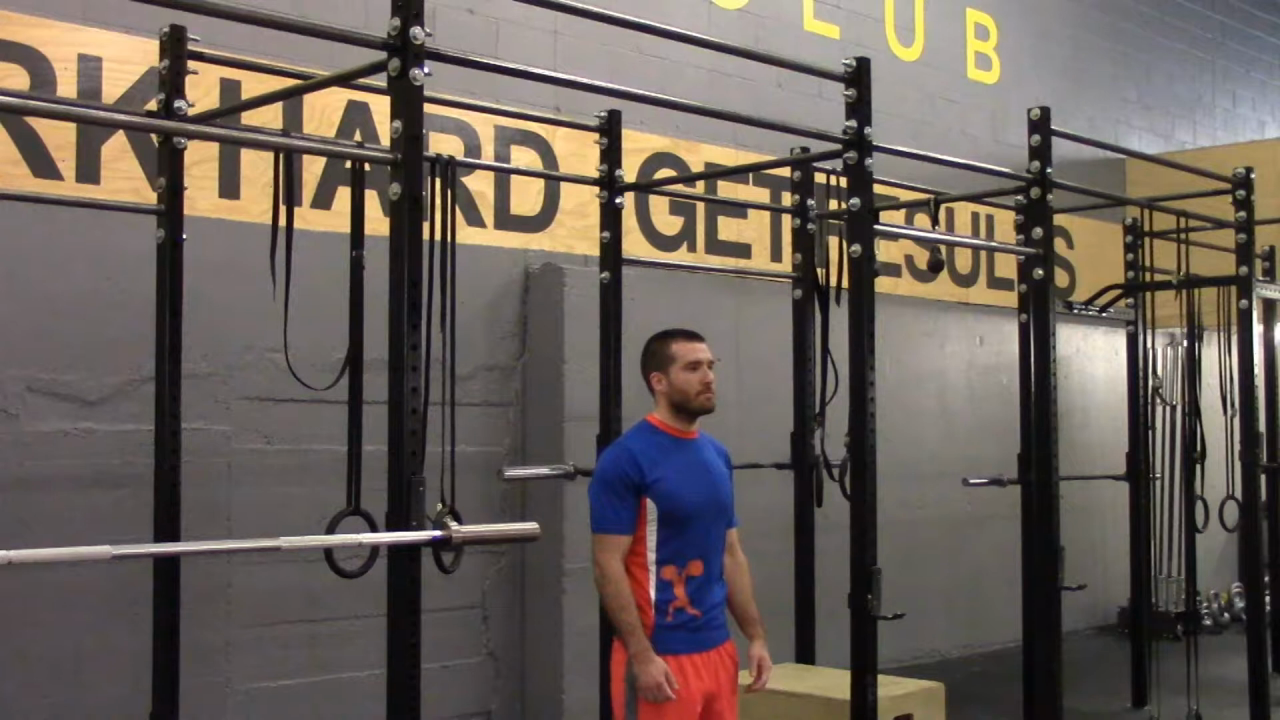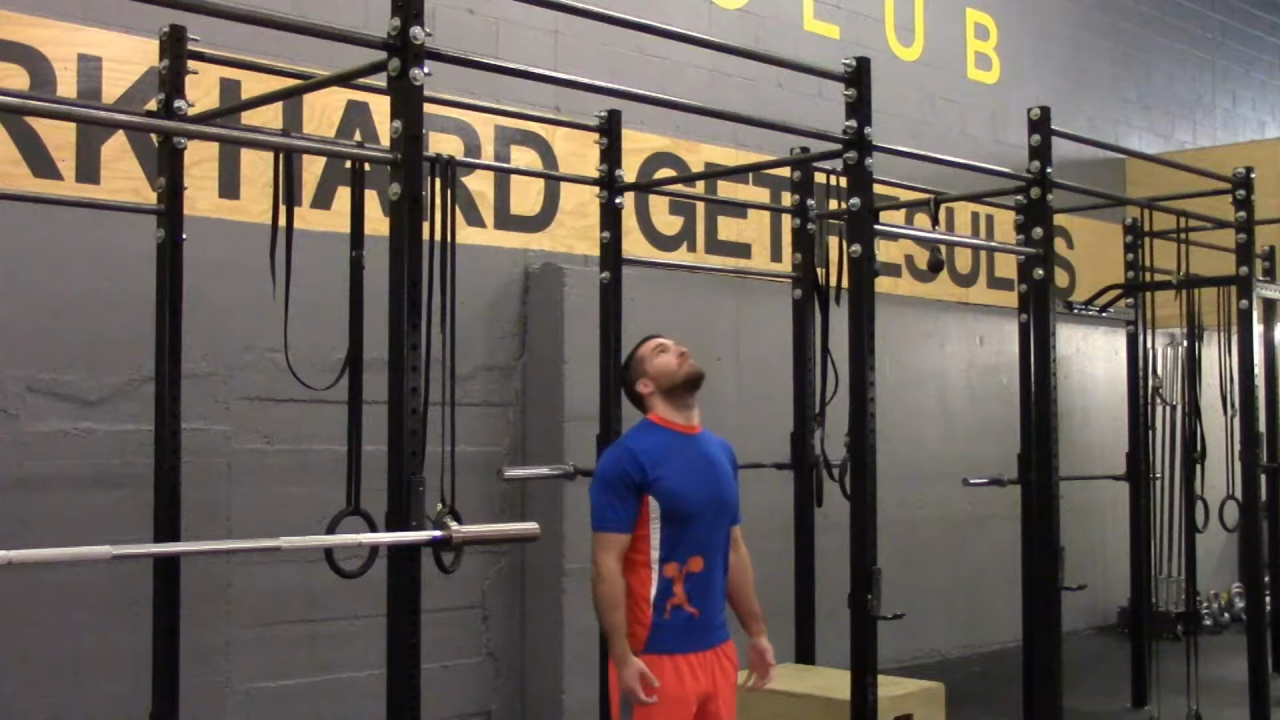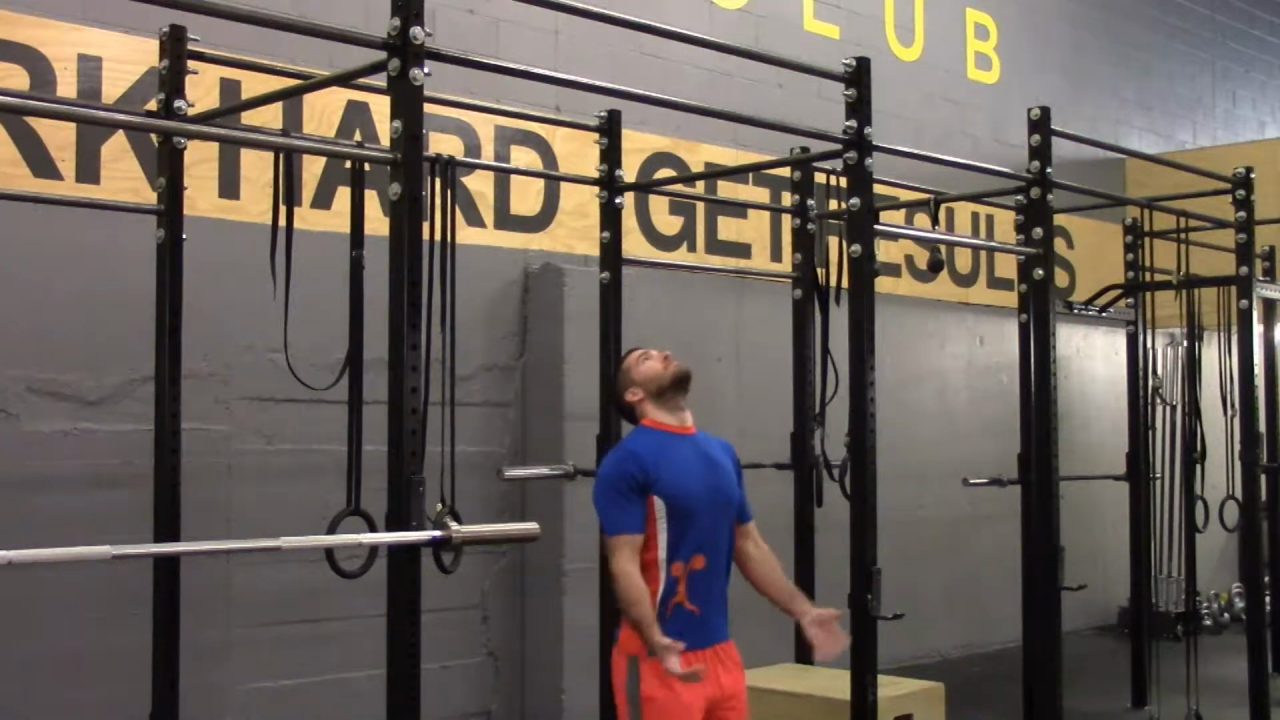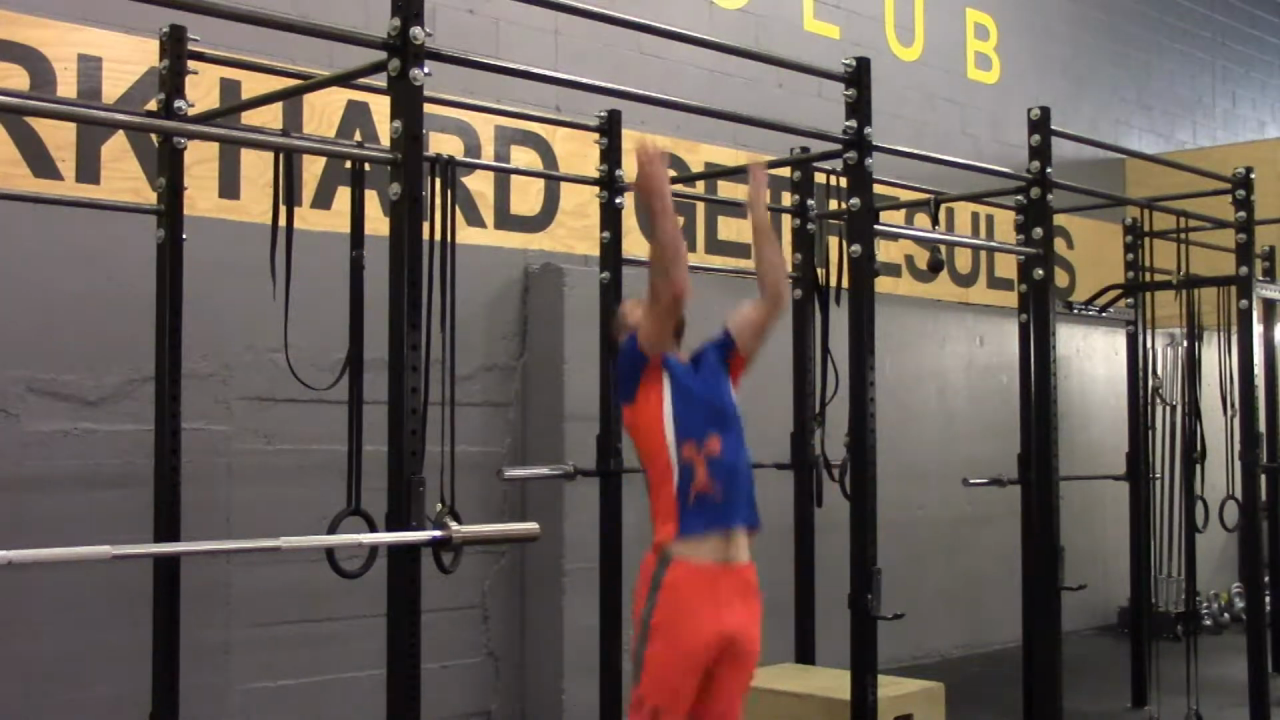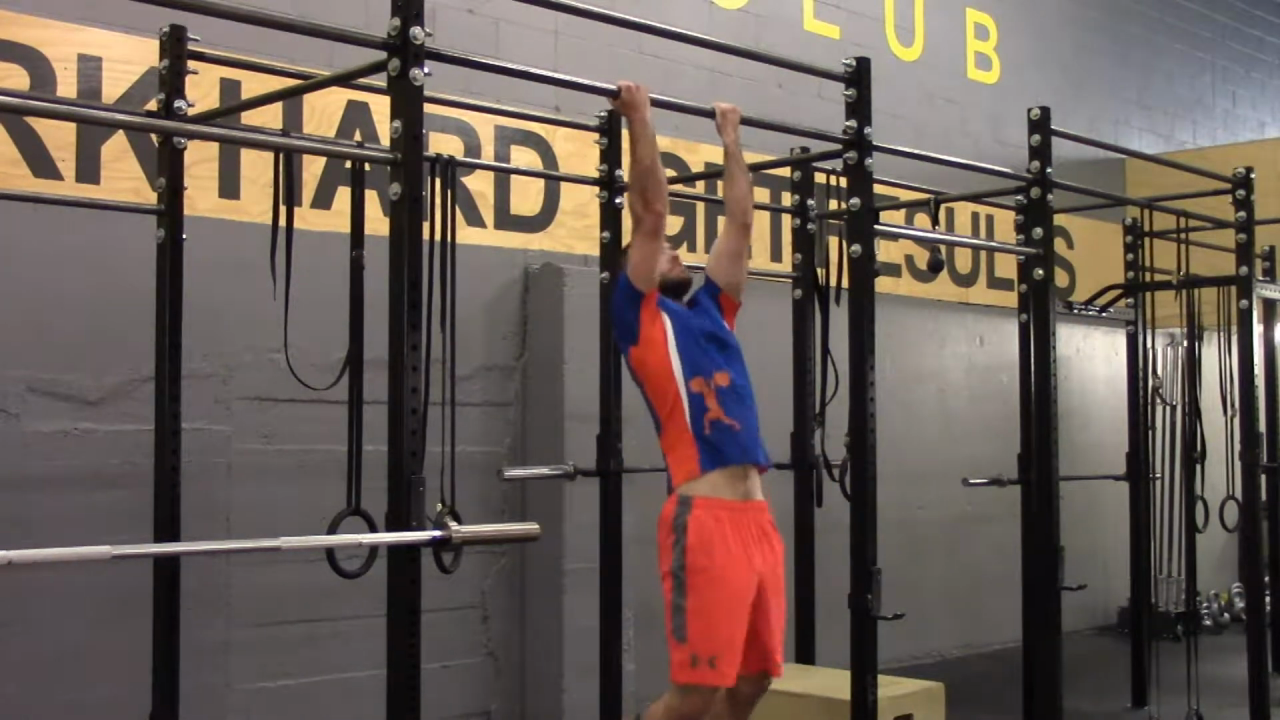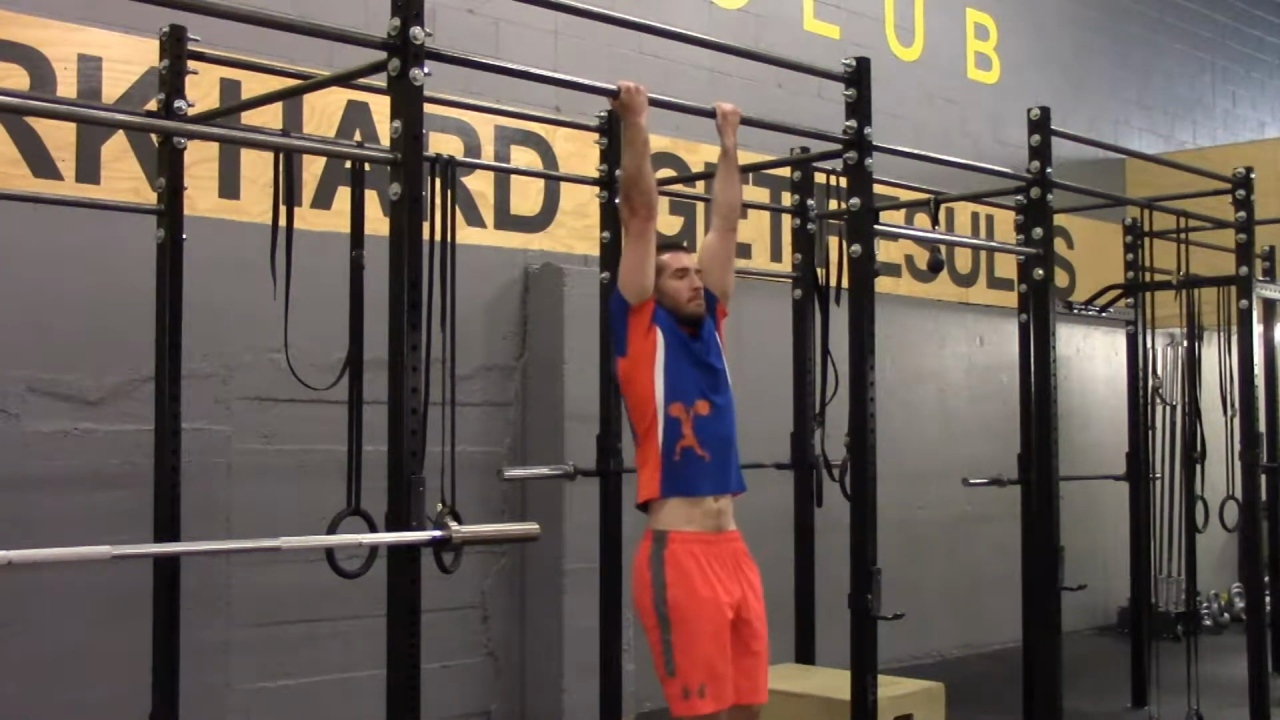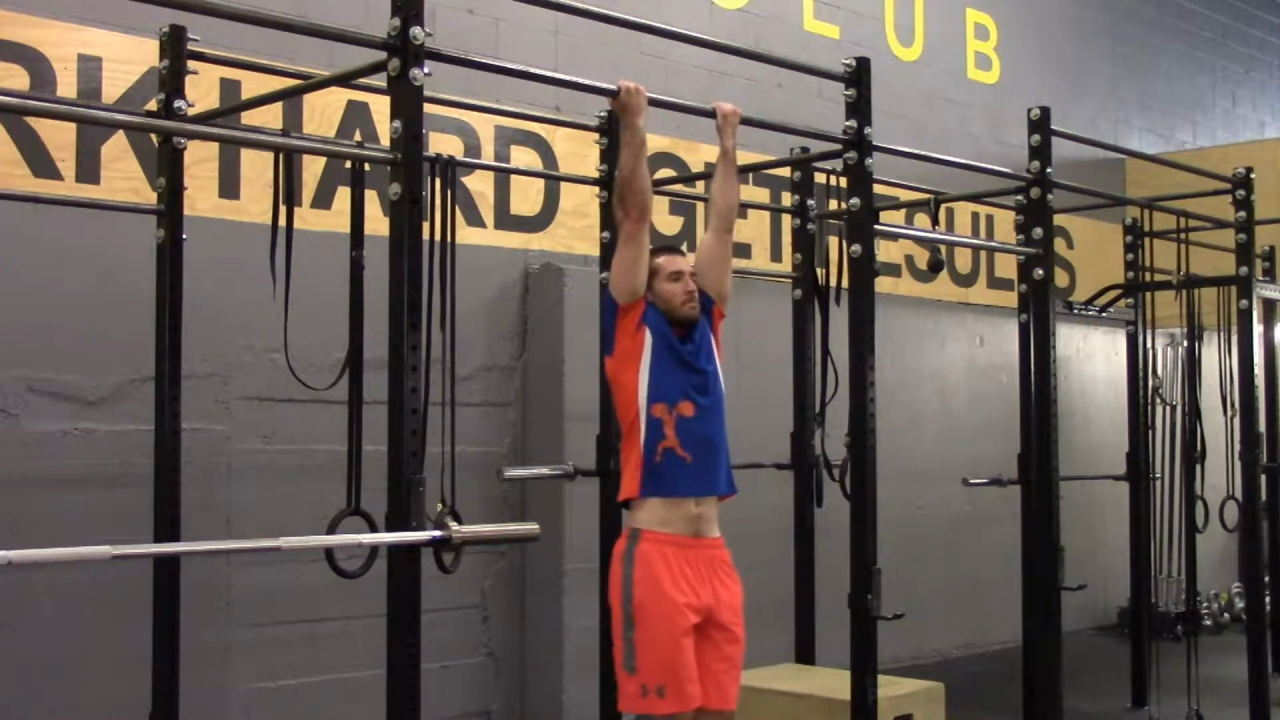
dt=0.4s
person 1, frame 1
left shoulder: (718, 456)
right shoulder: (626, 459)
right elbow: (609, 565)
left wrist: (756, 636)
right wrist: (642, 655)
left hip: (717, 649)
right hip: (660, 656)
person 1, frame 2
left shoulder: (721, 452)
right shoulder: (628, 456)
right elbow: (607, 564)
left wrist: (757, 632)
right wrist: (623, 656)
left hip: (716, 648)
right hip: (655, 656)
person 1, frame 3
left shoulder: (721, 452)
right shoulder: (628, 461)
left elbow: (749, 546)
right elbow: (624, 564)
left wrist: (803, 611)
right wrist: (655, 642)
left hip: (719, 651)
right hip: (661, 656)
person 1, frame 4
left shoulder: (714, 367)
right shoulder: (640, 376)
left elbow: (772, 297)
right elbow: (670, 288)
left wrist: (757, 207)
right wrist: (656, 198)
left hip: (737, 583)
right hip: (680, 582)
person 1, frame 5
left shoulder: (712, 312)
right shoulder: (641, 318)
left elbow: (740, 222)
right elbow: (652, 212)
left wrist: (730, 138)
right wrist: (639, 120)
left hip: (757, 520)
right hip: (704, 521)
person 1, frame 6
left shoulder: (707, 328)
right shoulder: (639, 331)
left elbow: (725, 224)
right elbow: (641, 218)
left wrist: (728, 140)
right wrist: (635, 123)
left hip: (733, 552)
right hip: (677, 554)
person 1, frame 7
left shoulder: (705, 330)
right shoulder: (632, 331)
left elbow: (721, 227)
right elbow: (634, 219)
left wrist: (727, 140)
right wrist: (634, 124)
left hip: (714, 558)
right hip: (653, 557)
